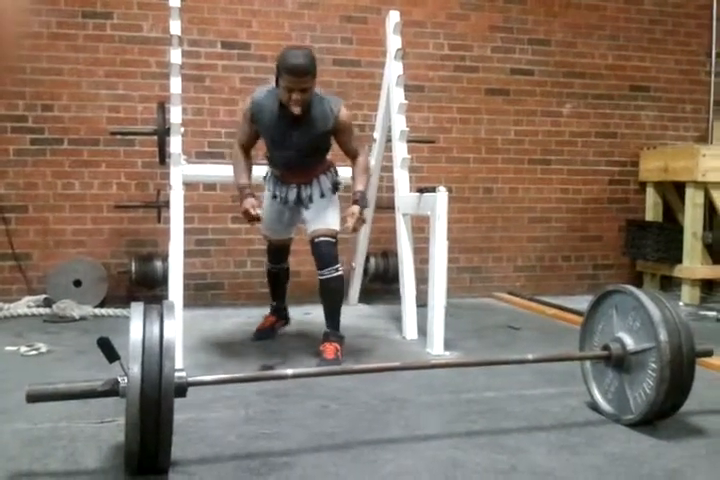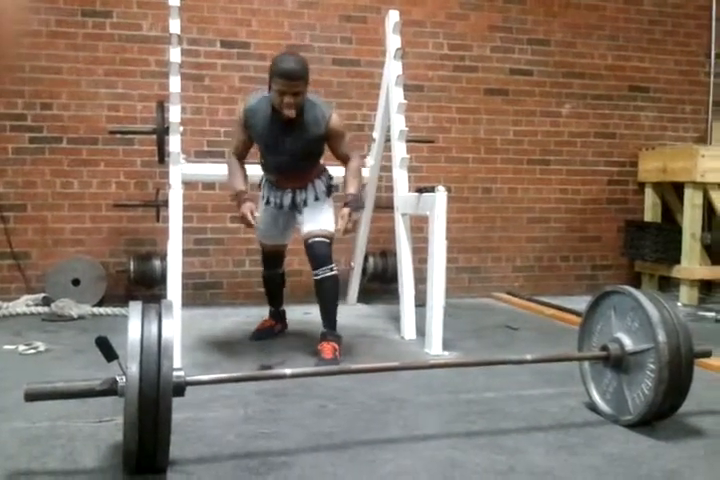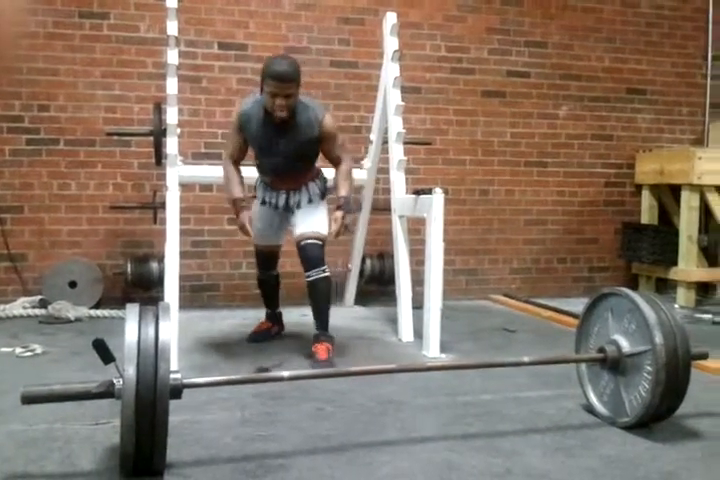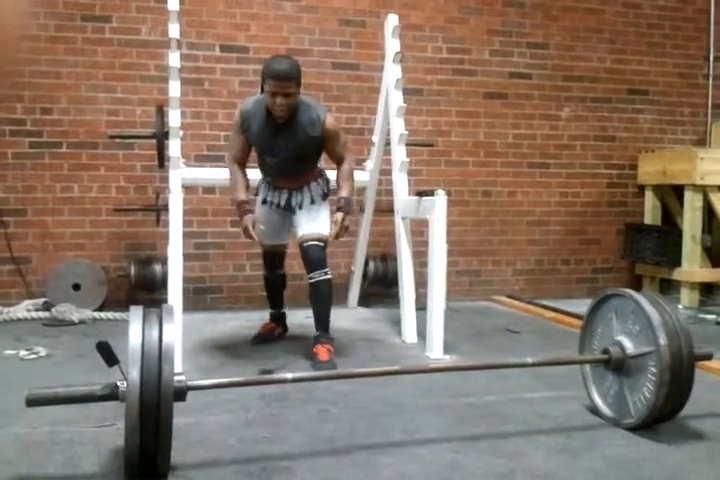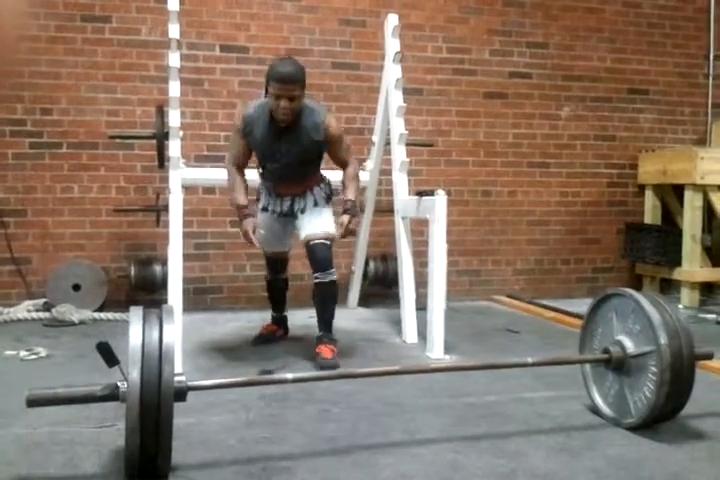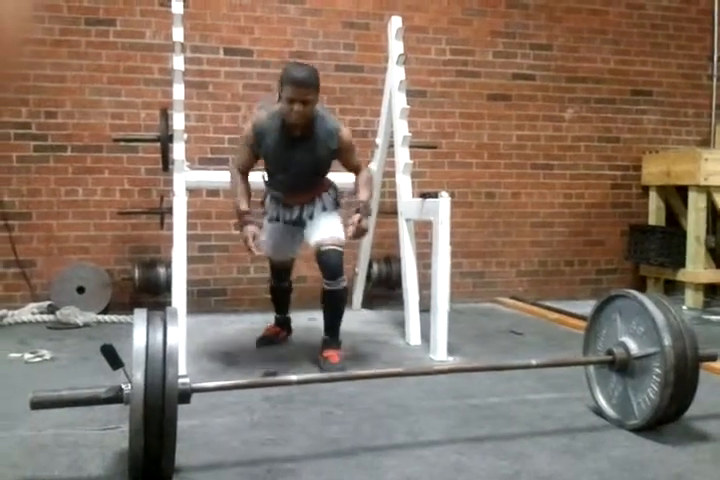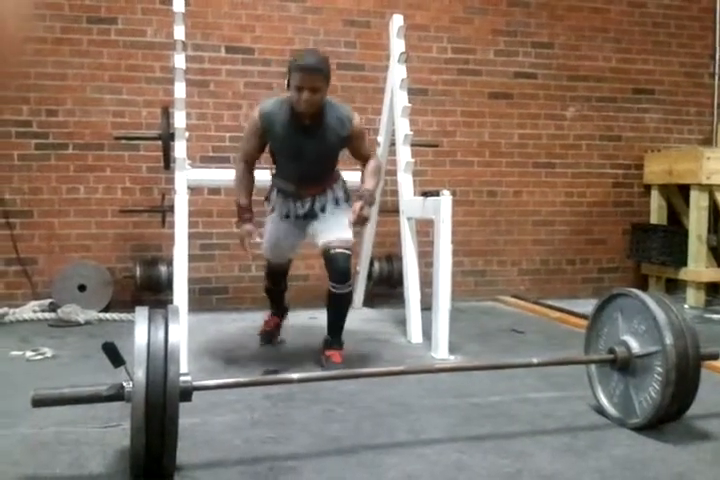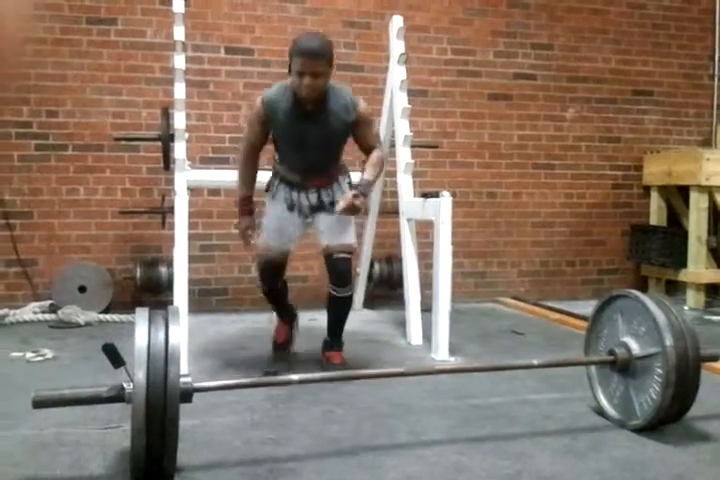
dt=0.1s
person 1, frame 1
left shoulder: (334, 112)
right shoulder: (257, 105)
left elbow: (357, 155)
right elbow: (242, 148)
left wrist: (358, 199)
right wrist: (245, 192)
left hip: (318, 185)
right hip: (278, 184)
left knee: (326, 252)
right knee: (276, 251)
left ankle: (332, 336)
right ankle: (278, 312)
person 1, frame 2
left shoulder: (326, 118)
right shoulder: (251, 111)
left elbow: (350, 159)
right elbow: (236, 156)
left wrist: (350, 202)
right wrist: (242, 197)
left hip: (313, 190)
right hip: (273, 190)
left knee: (320, 253)
right knee: (271, 257)
left ankle: (330, 336)
right ankle: (276, 316)
person 1, frame 3
left shoulder: (319, 119)
right shoulder: (245, 115)
left elbow: (342, 161)
right elbow: (231, 161)
left wrist: (342, 205)
right wrist: (240, 204)
left hip: (307, 191)
right hip: (268, 191)
left knee: (313, 255)
right knee: (265, 258)
left ankle: (323, 337)
right ankle: (273, 319)
person 1, frame 4
left shoulder: (320, 119)
right shoulder: (246, 114)
left elbow: (344, 160)
right elbow: (236, 163)
left wrist: (343, 206)
right wrist: (245, 208)
left hip: (310, 191)
right hip: (271, 191)
left knee: (315, 257)
right knee: (272, 259)
left ankle: (323, 338)
right ankle: (277, 320)
person 1, frame 5
left shoulder: (323, 123)
right shoulder: (248, 119)
left elbow: (349, 164)
right elbow: (235, 166)
left wrist: (348, 209)
right wrist: (245, 212)
left hip: (312, 196)
right hip: (272, 197)
left knee: (321, 256)
right knee: (275, 263)
left ankle: (326, 338)
right ankle: (278, 322)
person 1, frame 6
left shoulder: (336, 132)
right shoulder: (258, 128)
left elbow: (361, 170)
right elbow: (239, 173)
left wrist: (362, 209)
right wrist: (245, 220)
left hip: (319, 204)
right hip: (278, 205)
left knee: (332, 263)
right knee: (280, 269)
left ankle: (331, 343)
right ankle: (282, 323)
person 1, frame 7
left shoulder: (347, 121)
right shoulder: (265, 115)
left elbow: (370, 159)
right elbow: (245, 162)
left wrist: (365, 197)
right wrist: (244, 215)
left hip: (329, 198)
right hip: (285, 198)
left knee: (340, 265)
right knee: (275, 268)
left ankle: (333, 343)
right ankle: (277, 313)
person 1, frame 8
left shoulder: (353, 107)
right shoulder: (268, 102)
left elbow: (375, 151)
right elbow: (250, 153)
left wrist: (361, 189)
right wrist: (245, 208)
left hip: (332, 191)
right hip: (286, 190)
left knee: (341, 267)
right knee: (268, 267)
left ankle: (333, 345)
right ankle: (286, 317)
